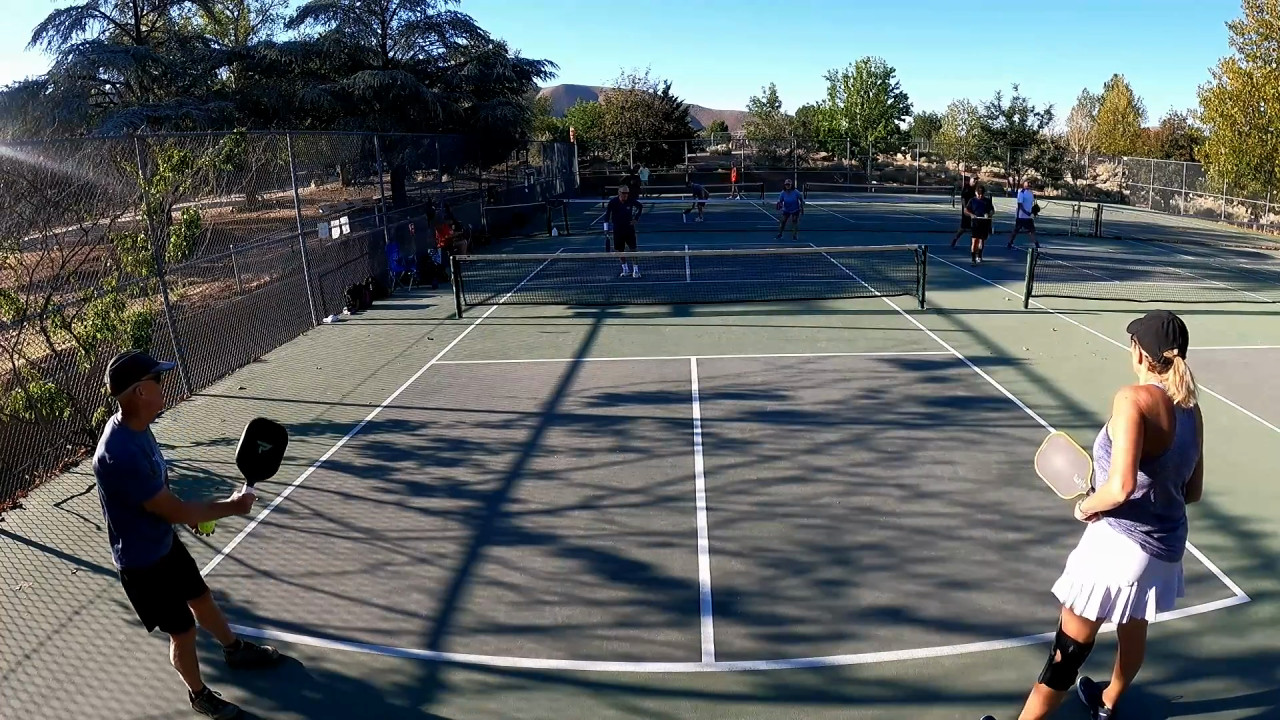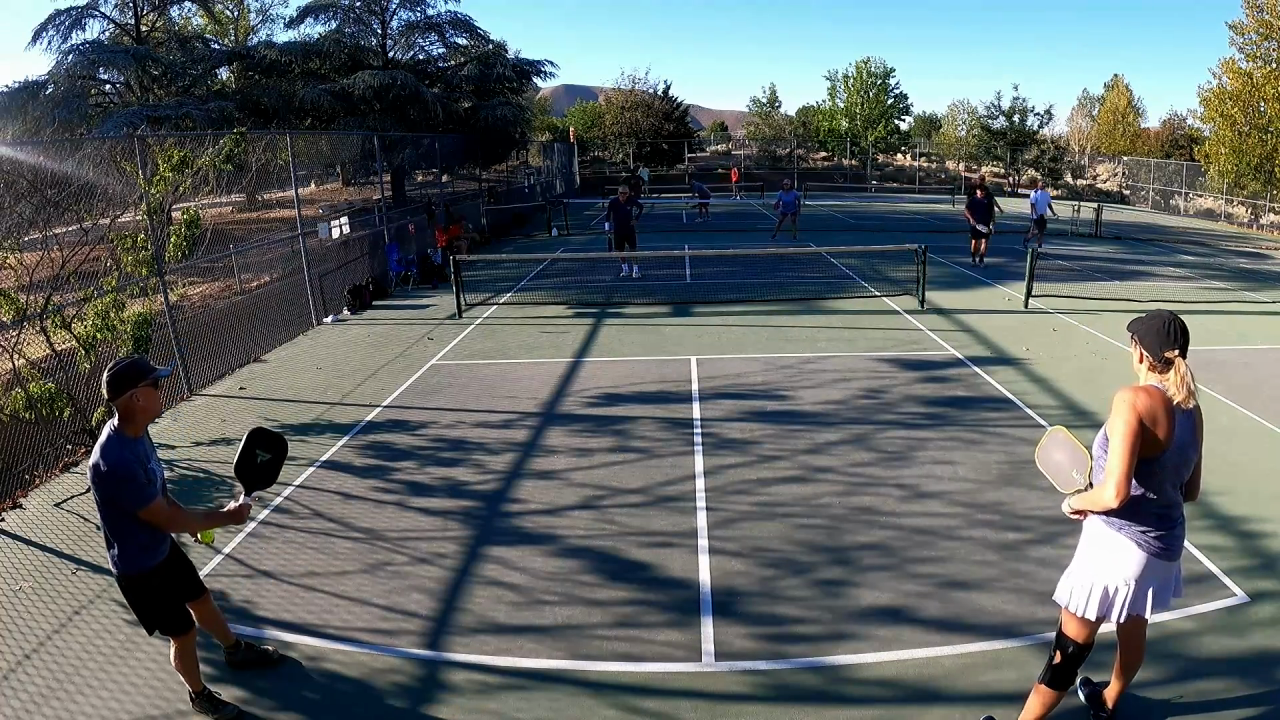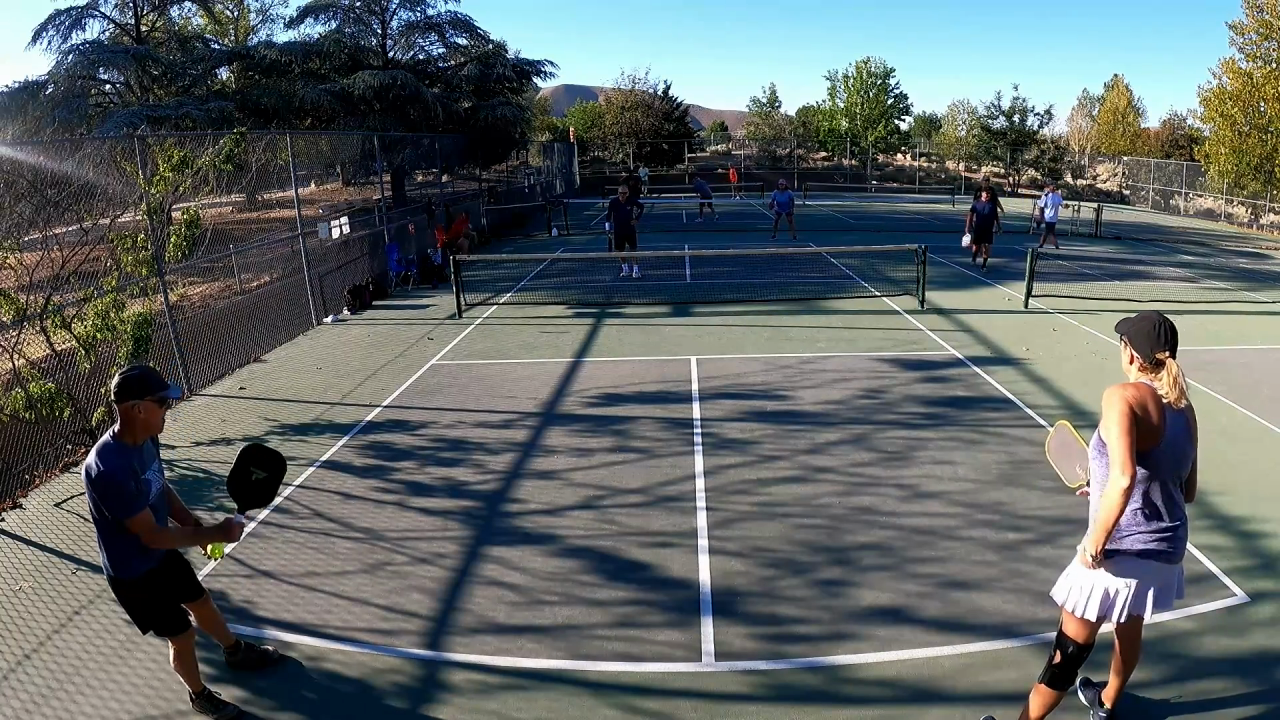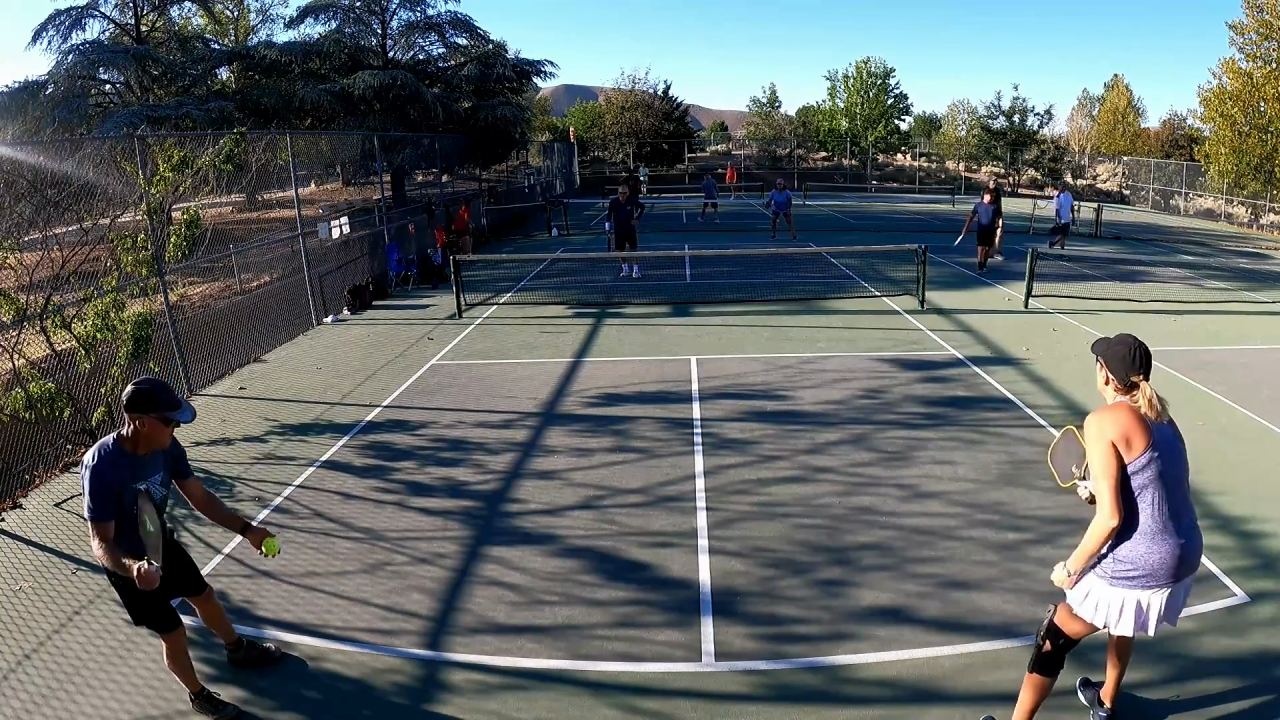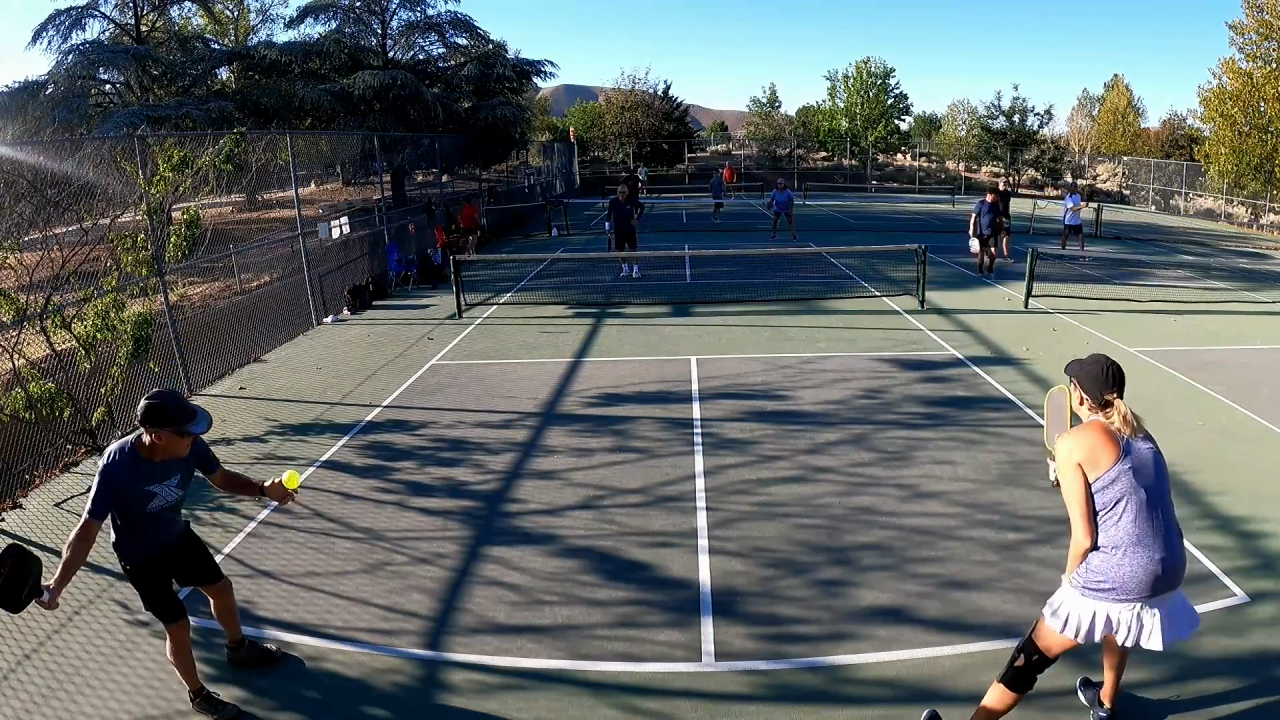
dt=0.3s
person 1, frame 1
left shoulder: (1134, 399)
right shoulder: (1189, 409)
left elbow: (1119, 489)
right elbow: (1192, 491)
left wrist: (1085, 506)
left hip: (1120, 544)
right hip: (1164, 547)
left knee: (1069, 647)
right knee: (1133, 631)
person 1, frame 2
left shoulder: (1133, 401)
right shoulder: (1191, 409)
left elbow: (1114, 494)
right elbow: (1189, 490)
left wrist: (1074, 501)
left hip: (1118, 544)
right hip: (1163, 547)
left knee: (1070, 648)
right knee: (1133, 631)
person 1, frame 3
left shoulder: (1122, 396)
right shoulder: (1183, 408)
left elbow: (1123, 480)
right elbow: (1188, 490)
left wrist: (1093, 544)
left hip: (1123, 550)
right hip: (1166, 549)
left knee: (1070, 649)
right knee: (1129, 626)
person 1, frame 4
left shoulder: (1103, 422)
right shoulder: (1163, 420)
left elbow: (1111, 518)
left wrist: (1072, 568)
left hip: (1134, 566)
right hip: (1183, 559)
left knee: (1054, 639)
right knee: (1123, 620)
person 1, frame 5
left shoulder: (1074, 442)
right shoulder: (1141, 437)
left elbow: (1084, 539)
left wrist: (1071, 585)
left hip: (1110, 583)
right hip: (1166, 577)
left knee: (1029, 658)
right knee: (1119, 627)
person 2, frame 1
left shoulder: (137, 427)
right shoulder: (120, 454)
right elbow: (173, 511)
left wrist: (194, 513)
right wrist: (229, 507)
left hip: (165, 543)
right hip: (142, 562)
left knee: (201, 599)
right knee: (183, 631)
left ankle: (235, 649)
person 2, frame 2
left shoulder: (136, 432)
right shoulder: (115, 461)
right elbow: (168, 520)
left wrist: (190, 517)
right wrist: (225, 517)
left hip: (163, 548)
right hip: (140, 568)
left knee: (201, 601)
right knee: (184, 633)
left ankle: (236, 650)
person 2, frame 3
left shoulder: (146, 438)
right shoulder: (108, 468)
right elbow: (151, 536)
left wrist: (196, 527)
right wrist: (215, 533)
left hip: (161, 552)
right hip: (132, 571)
left knee: (200, 601)
right knee: (182, 635)
left ankle: (235, 651)
person 2, frame 4
left shoulder: (166, 447)
right shoulder: (101, 466)
left elbow: (200, 496)
right elbow: (102, 543)
left wrist: (245, 529)
right wrist: (132, 569)
left hip: (161, 544)
right hip: (128, 566)
left knee: (205, 597)
right knee: (174, 634)
left ankle: (238, 649)
person 2, frame 5
left shoulder: (189, 446)
right shoulder: (116, 468)
left elbow: (223, 478)
right elbow: (87, 529)
left wrist: (262, 490)
right wrist: (58, 584)
left hip: (177, 535)
right hip: (141, 554)
left knee: (221, 589)
right knee: (178, 626)
left ankle: (239, 647)
